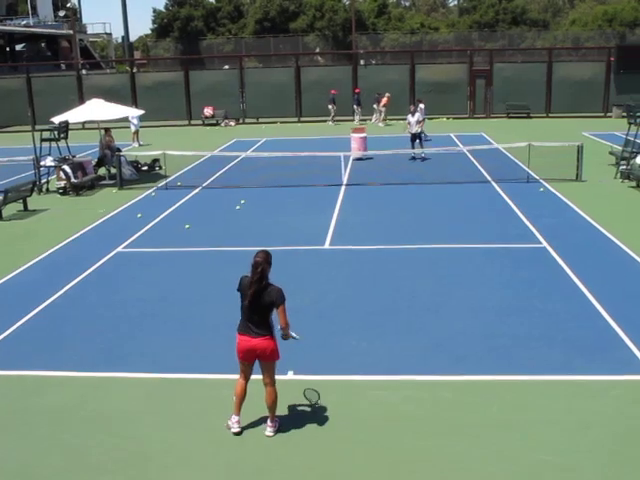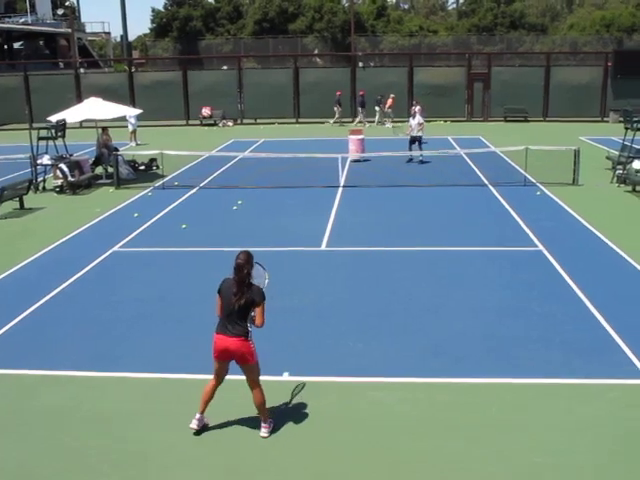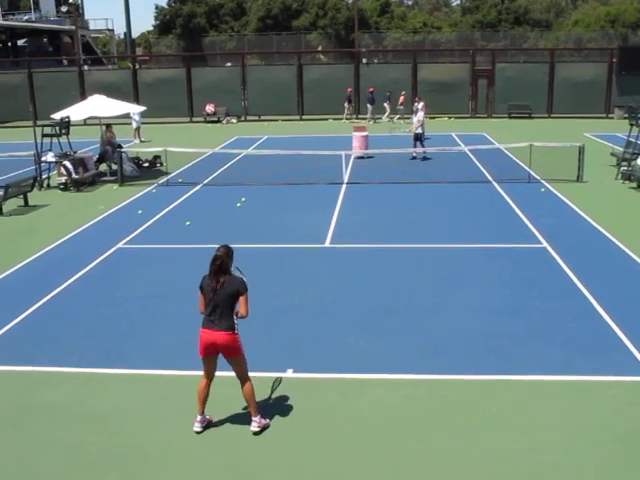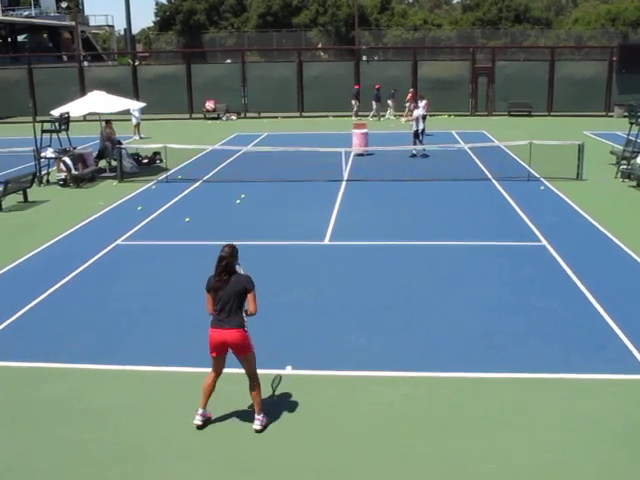
dt=0.4s
person 1, frame 1
left shoulder: (244, 282)
right shoulder: (276, 292)
right elbow: (284, 324)
right wrist: (287, 333)
left hip: (244, 340)
right hip: (265, 342)
left knee: (243, 379)
right knee: (269, 383)
left ankle: (235, 421)
right ankle: (271, 424)
person 1, frame 2
left shoulder: (224, 284)
right shoulder: (256, 291)
left elbow: (219, 312)
right elbow: (259, 323)
left hip: (219, 339)
right hip: (240, 342)
left knee: (216, 380)
right knee: (255, 384)
left ankle: (198, 419)
right ankle: (265, 424)
person 1, frame 3
left shoulder: (205, 281)
right shoulder: (238, 282)
left elbow: (202, 309)
right elbow: (243, 313)
left hip: (206, 334)
right hip: (227, 336)
left knee: (207, 377)
right knee: (244, 378)
left ankle: (200, 419)
right ankle: (256, 420)
person 1, frame 4
left shoulder: (212, 281)
right shoulder: (245, 280)
left elbow: (211, 310)
right elbow: (253, 310)
left hip: (215, 333)
right hip: (237, 333)
left knee: (215, 372)
right knee: (252, 373)
left ankle: (200, 414)
right ankle: (258, 418)
